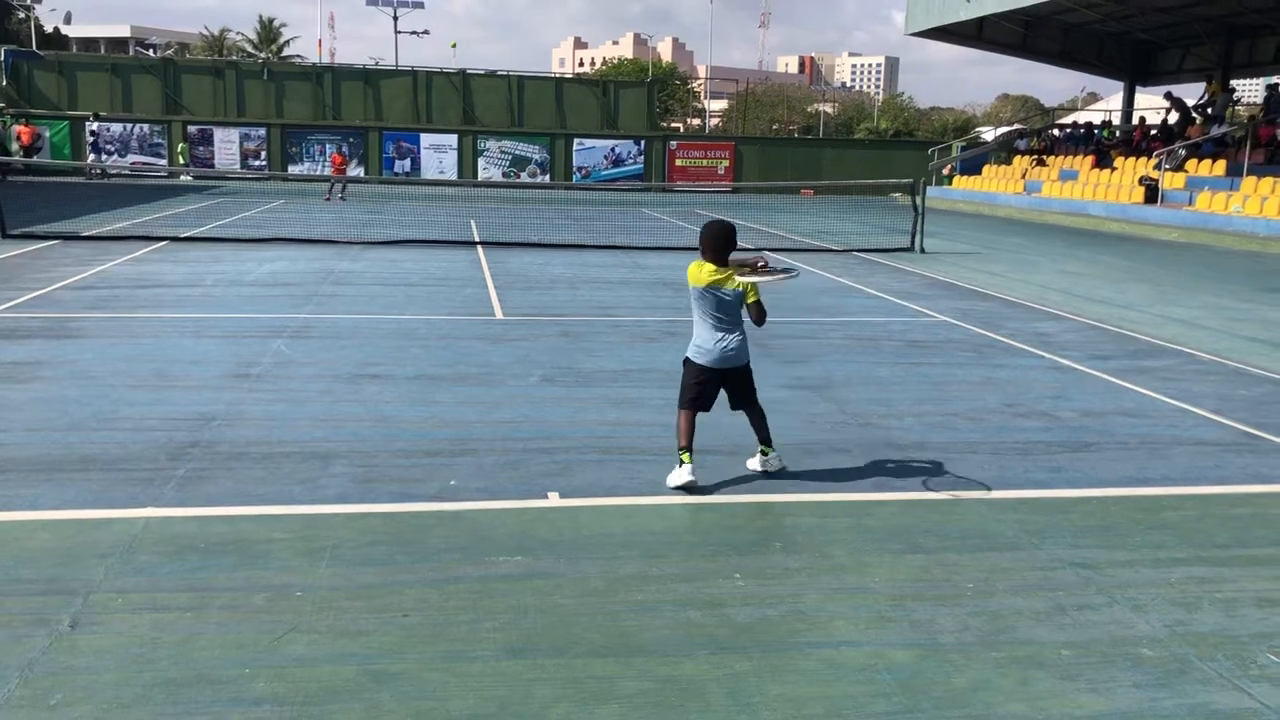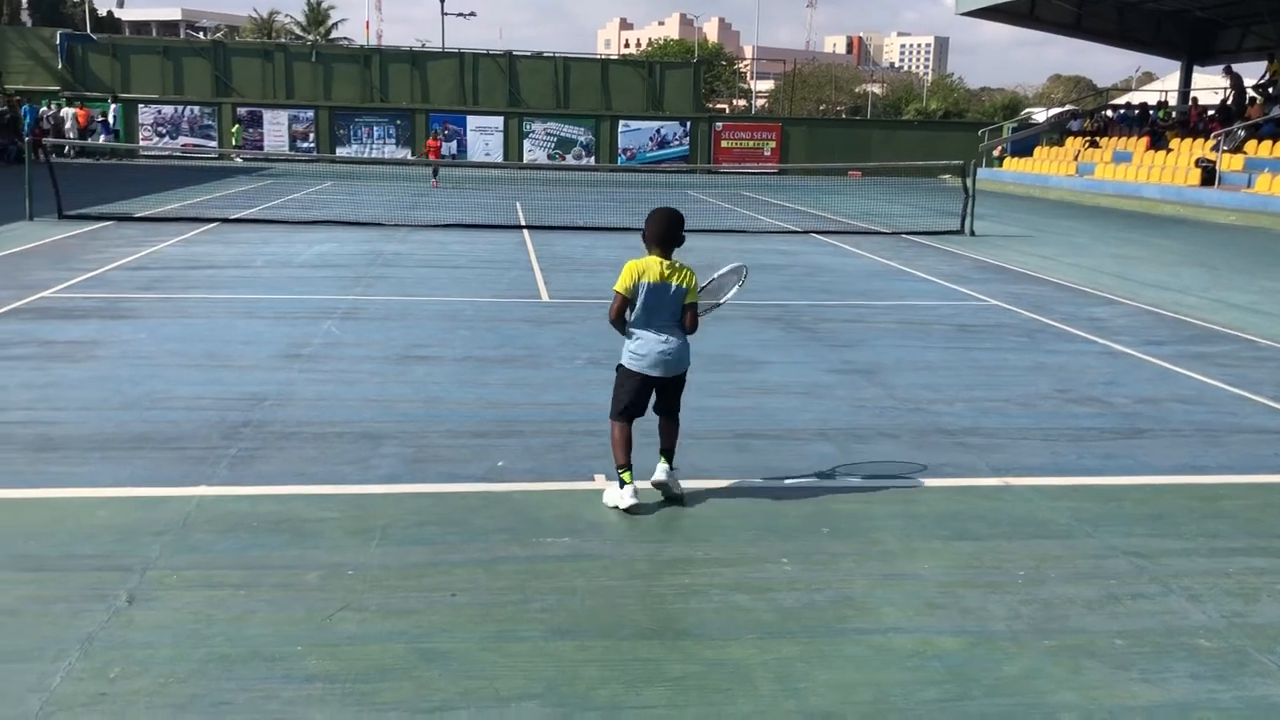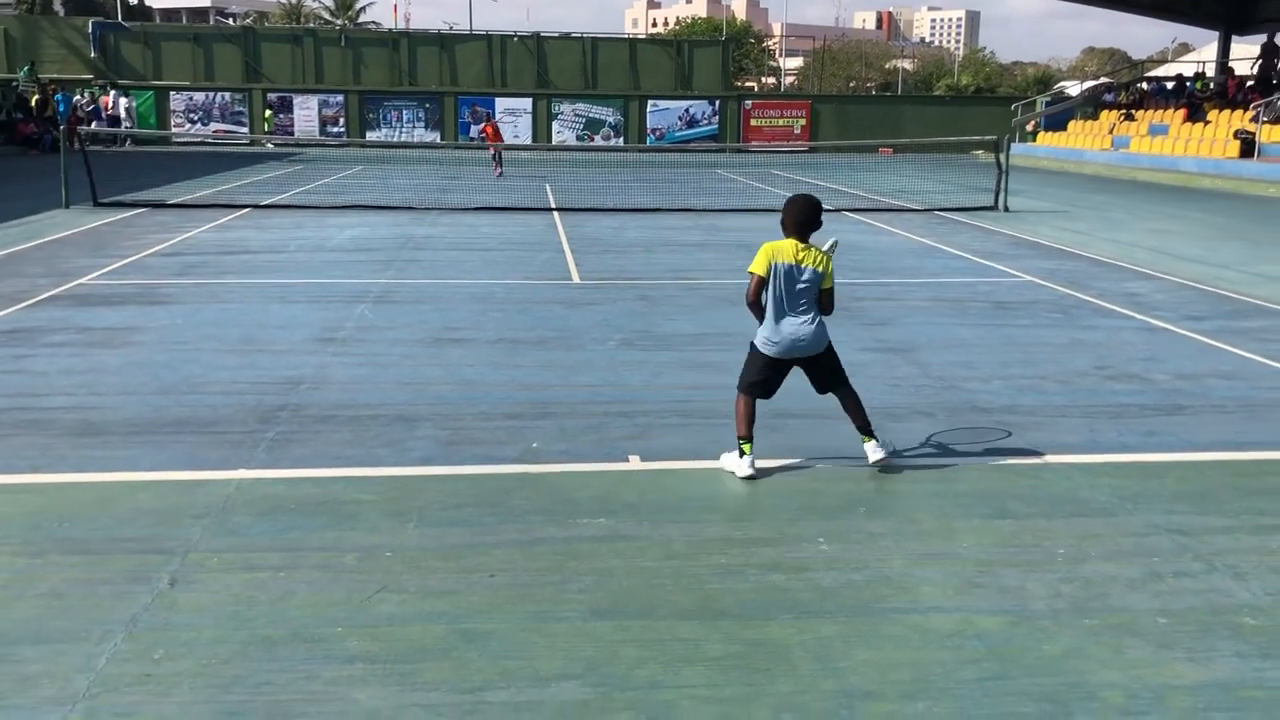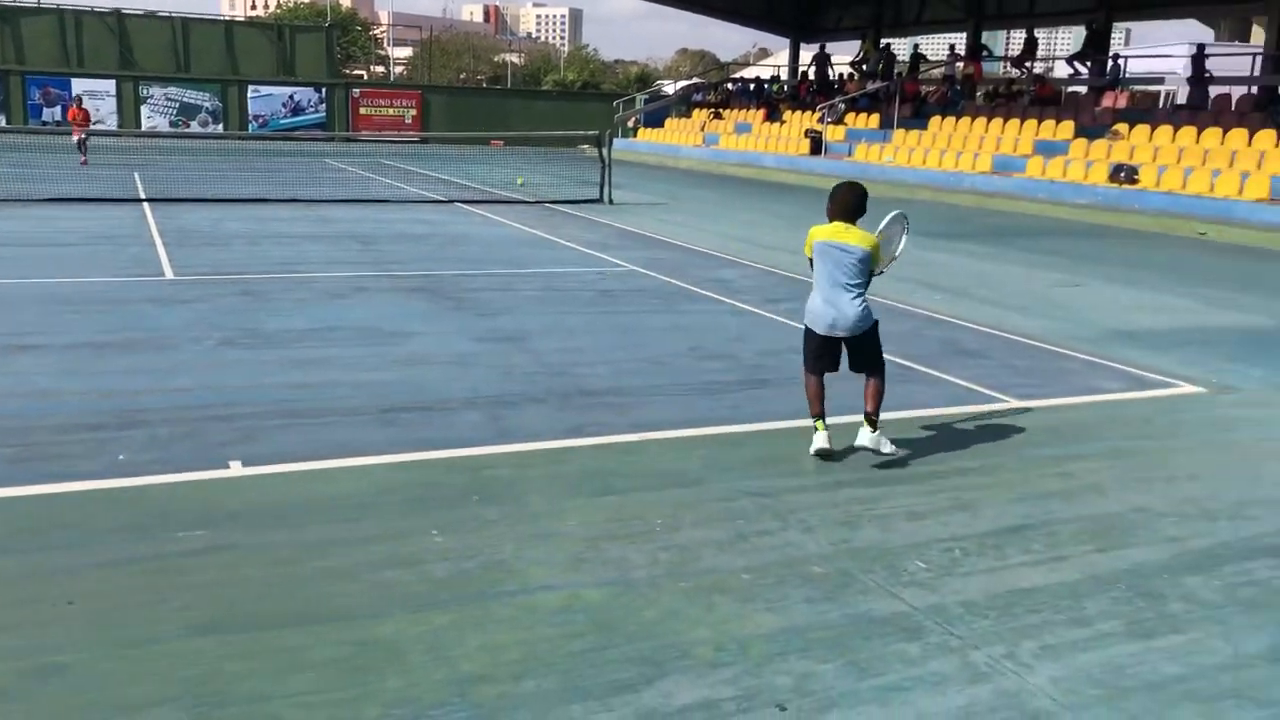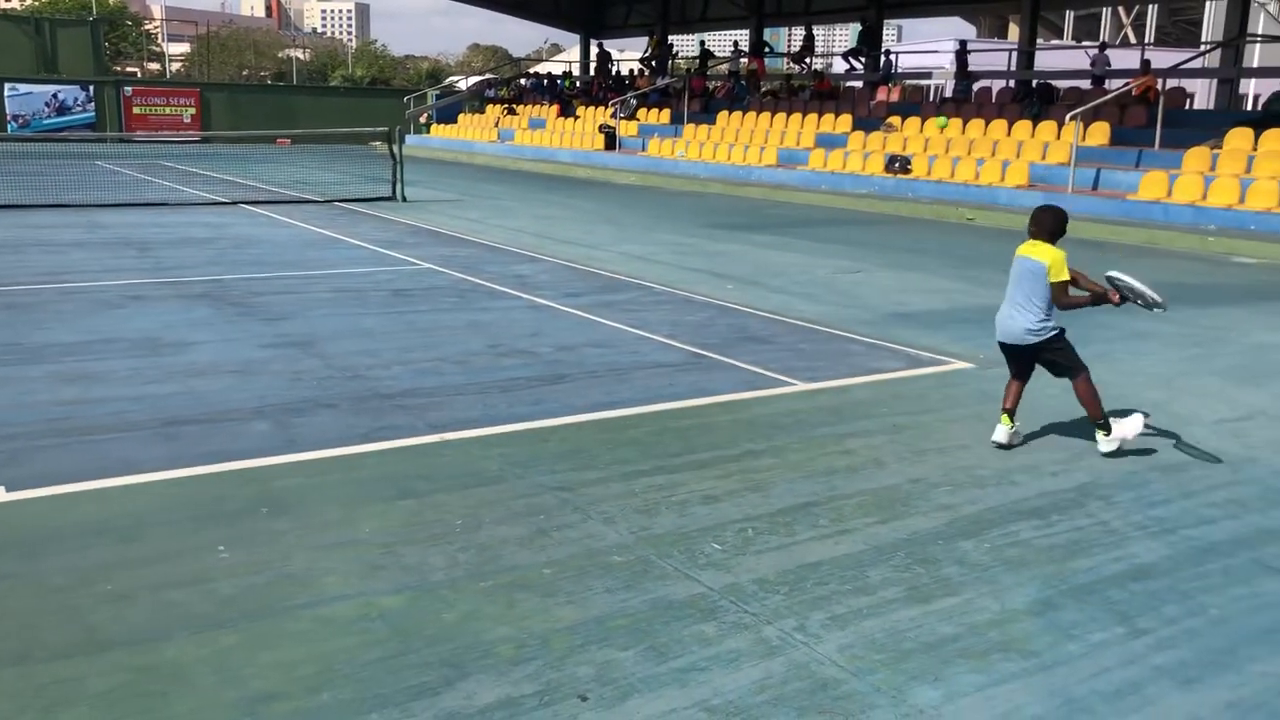
dt=1s
person 1, frame 1
left shoulder: (694, 271)
right shoulder: (744, 281)
right elbow: (760, 319)
left wrist: (750, 263)
left hip: (703, 355)
right hip: (736, 356)
left knee: (687, 407)
right knee: (750, 404)
left ankle: (685, 466)
right ankle: (768, 455)
person 1, frame 2
left shoulder: (635, 269)
right shoulder: (687, 275)
left elbow: (615, 315)
right elbow: (690, 325)
left wrist: (630, 332)
left hip: (639, 357)
right hip: (675, 358)
left knee: (620, 419)
right knee: (668, 413)
left ankle: (625, 485)
right ankle: (665, 466)
person 1, frame 3
left shoulder: (770, 251)
right shoulder: (824, 259)
left elbow: (752, 297)
right elbow: (828, 307)
left wrist: (765, 318)
left hip: (774, 340)
right hip: (814, 341)
left knee: (746, 392)
right knee: (843, 388)
left ankle: (744, 455)
right ankle: (872, 443)
person 1, frame 4
left shoulder: (815, 235)
right shoulder: (868, 243)
right elbow: (865, 280)
left hip: (819, 318)
right hip: (856, 319)
left knee: (814, 372)
right knee: (875, 372)
left ankle: (820, 432)
right ankle: (870, 430)
person 1, frame 5
left shoulder: (1021, 250)
right shoulder: (1054, 257)
right elbow: (1060, 300)
left wrist: (1104, 291)
right wrist: (1101, 297)
left hip: (1005, 330)
right hip: (1035, 332)
left knee: (1019, 375)
right knee: (1079, 375)
left ankle: (1005, 426)
right ankle: (1106, 431)
